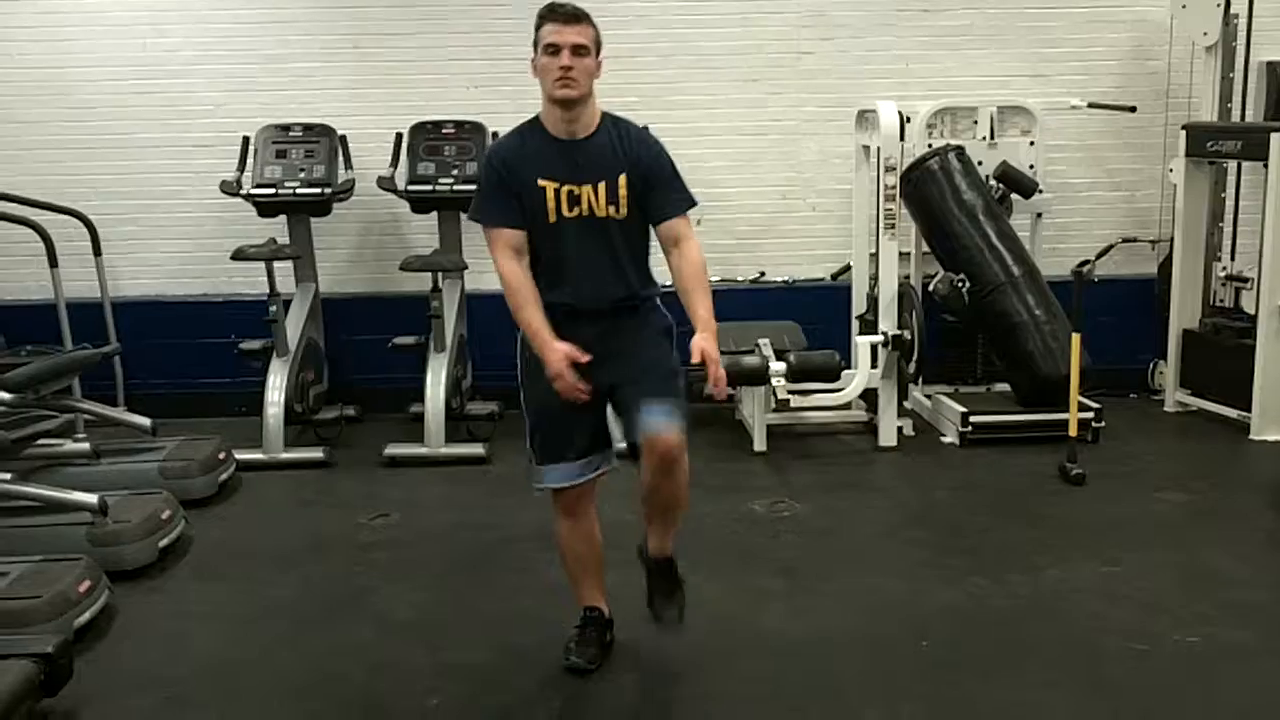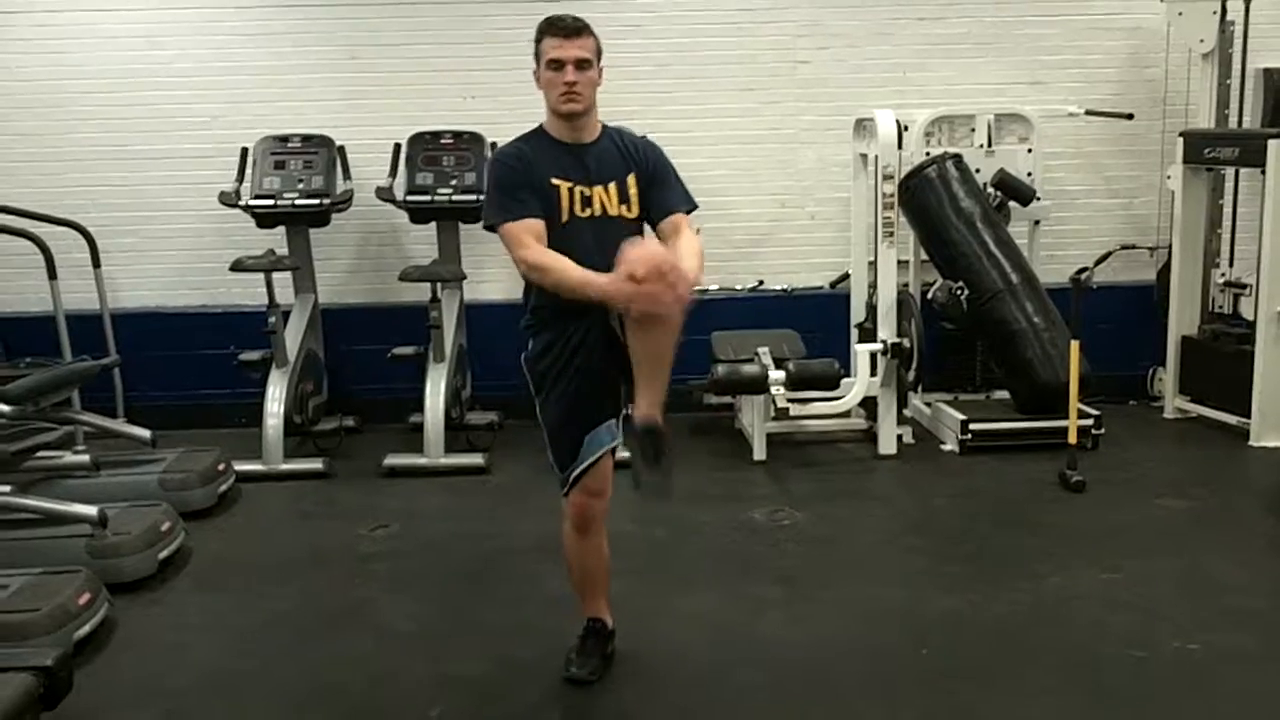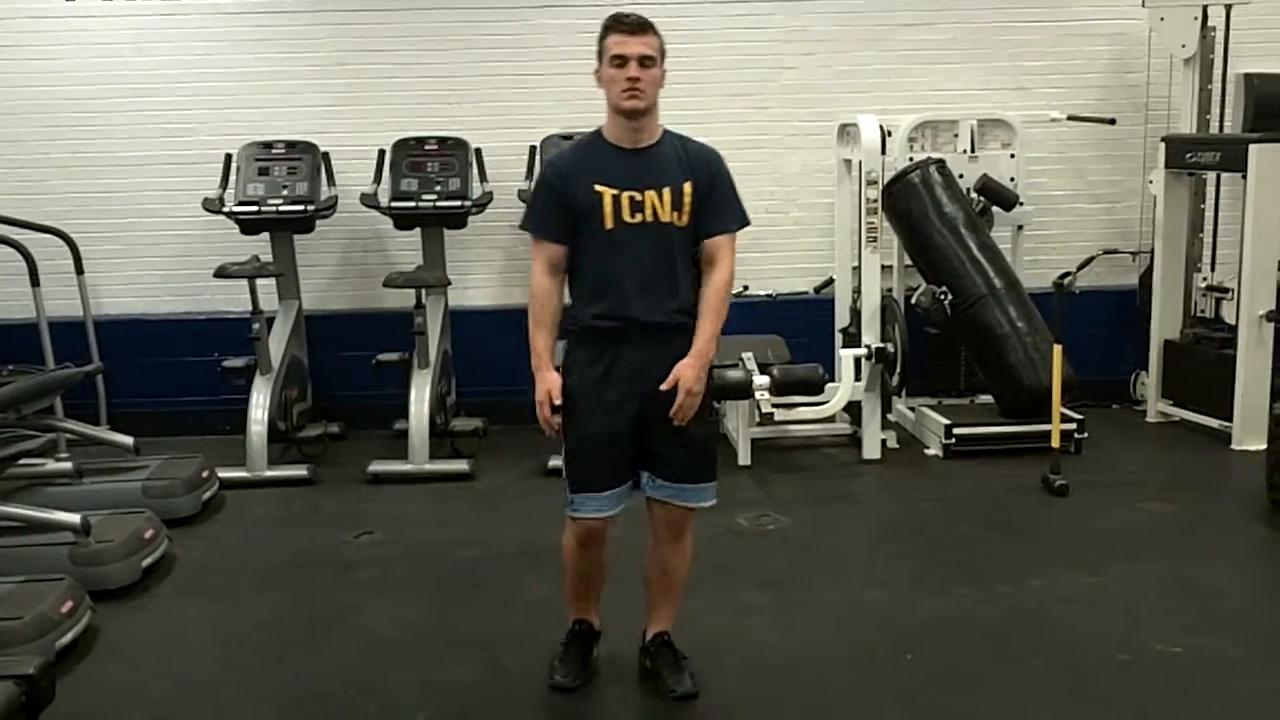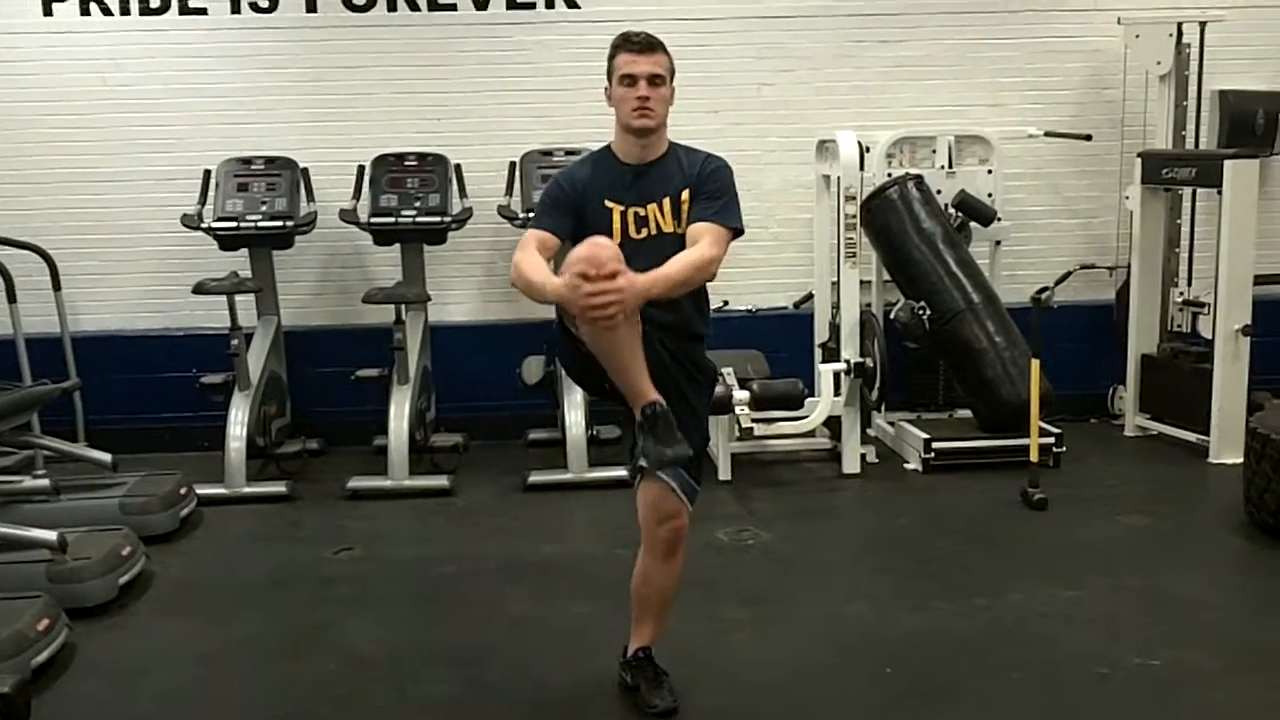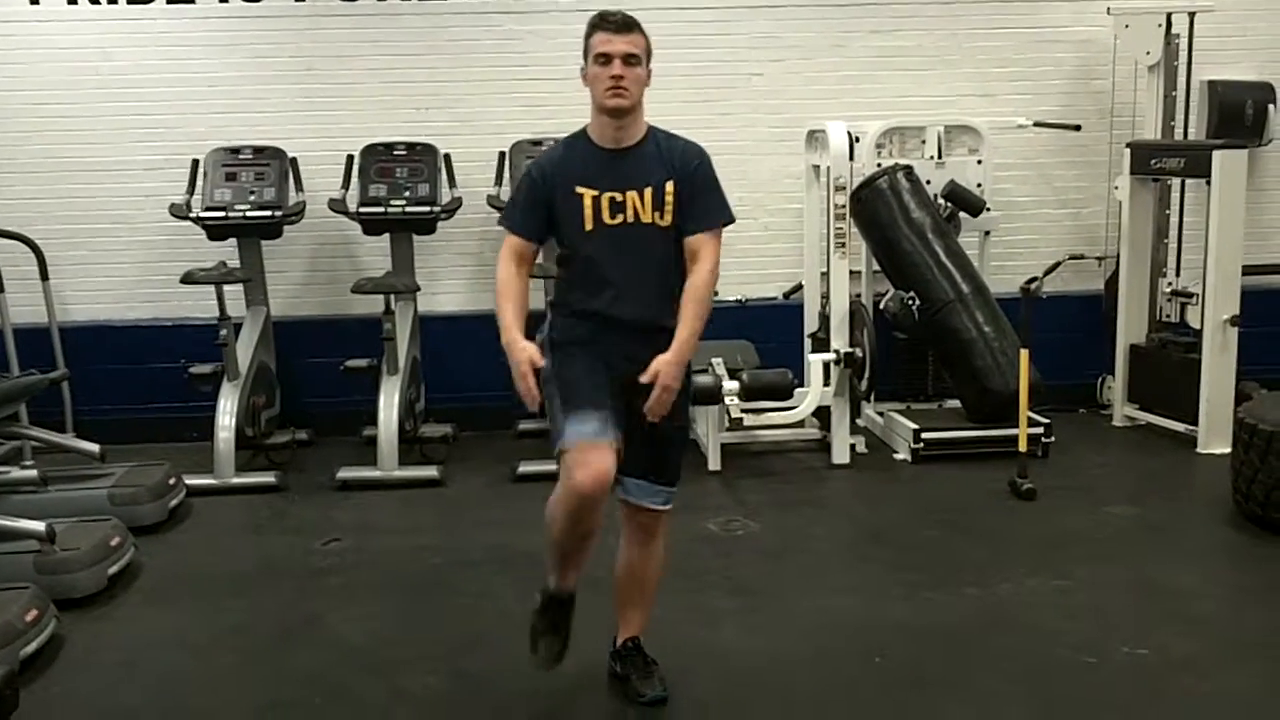
dt=0.7s
person 1, frame 1
left shoulder: (638, 147)
right shoulder: (508, 158)
left elbow: (679, 241)
right elbow: (510, 258)
left wrist: (705, 329)
right wrist: (545, 344)
left hip: (633, 323)
right hip: (556, 339)
left knee: (665, 445)
right knee: (570, 491)
left ankle: (660, 555)
right ankle: (593, 615)
person 1, frame 2
left shoulder: (640, 154)
right shoulder: (516, 163)
left elbow: (681, 233)
right elbow: (529, 253)
left wrist: (683, 270)
right wrist: (601, 286)
left hip: (632, 314)
right hip: (565, 335)
left knee: (646, 258)
right knee: (585, 497)
left ankle: (648, 426)
right ankle: (597, 627)
person 1, frame 3
left shoulder: (700, 164)
right shoulder: (568, 168)
left elbow: (718, 265)
right elbow: (546, 271)
left wrist: (699, 356)
right wrist: (542, 366)
left hip: (678, 360)
right hip: (597, 360)
left knee: (675, 514)
right knee: (590, 518)
left ankle: (659, 640)
right ankle: (582, 628)
person 1, frame 4
left shoulder: (706, 173)
right shoulder: (578, 181)
left elbow: (707, 256)
right elbow: (524, 261)
left wrist: (640, 286)
right wrist: (565, 288)
left hip: (678, 355)
right hip: (600, 350)
left knee: (667, 521)
right knee: (594, 252)
left ankle: (639, 657)
right ankle: (652, 414)
person 1, frame 5
left shoulder: (685, 162)
right shoulder: (553, 168)
left elbow: (702, 263)
right elbow: (514, 259)
left wrist: (678, 354)
right wrist: (514, 338)
left hip: (658, 361)
right hip: (580, 345)
left knee: (647, 515)
right knee: (588, 478)
left ankle: (628, 647)
right ankle: (560, 584)
